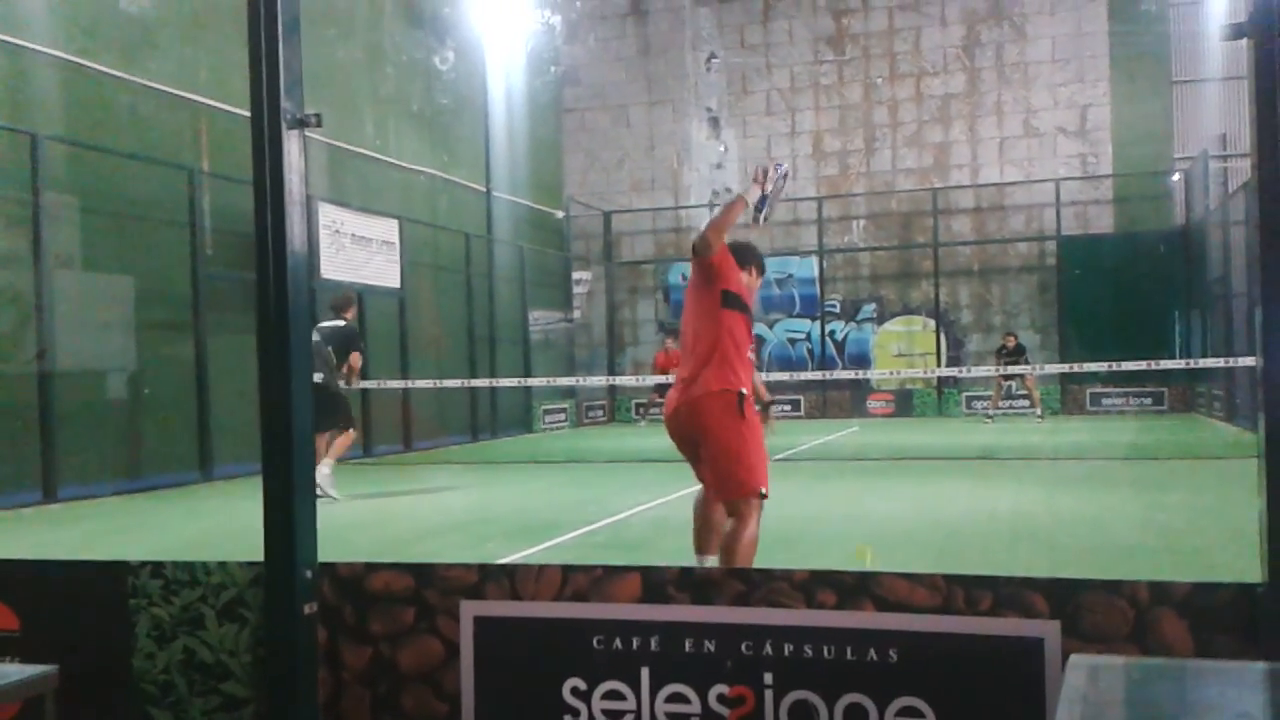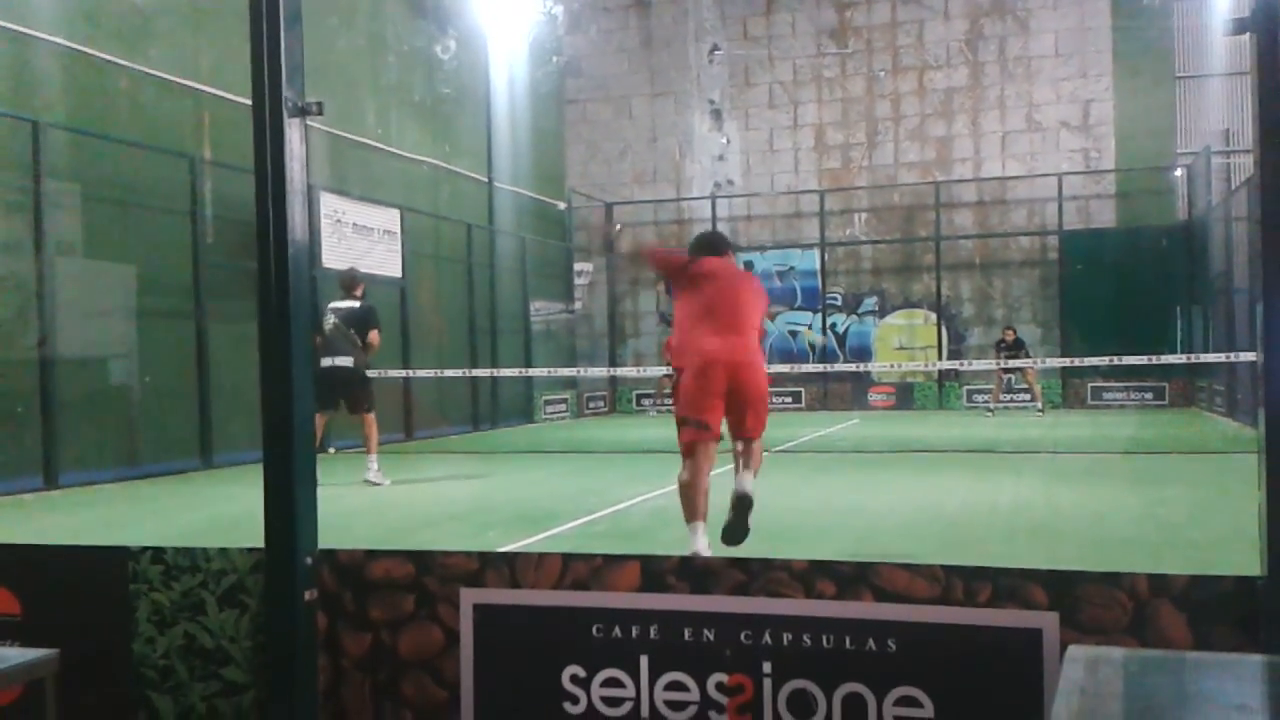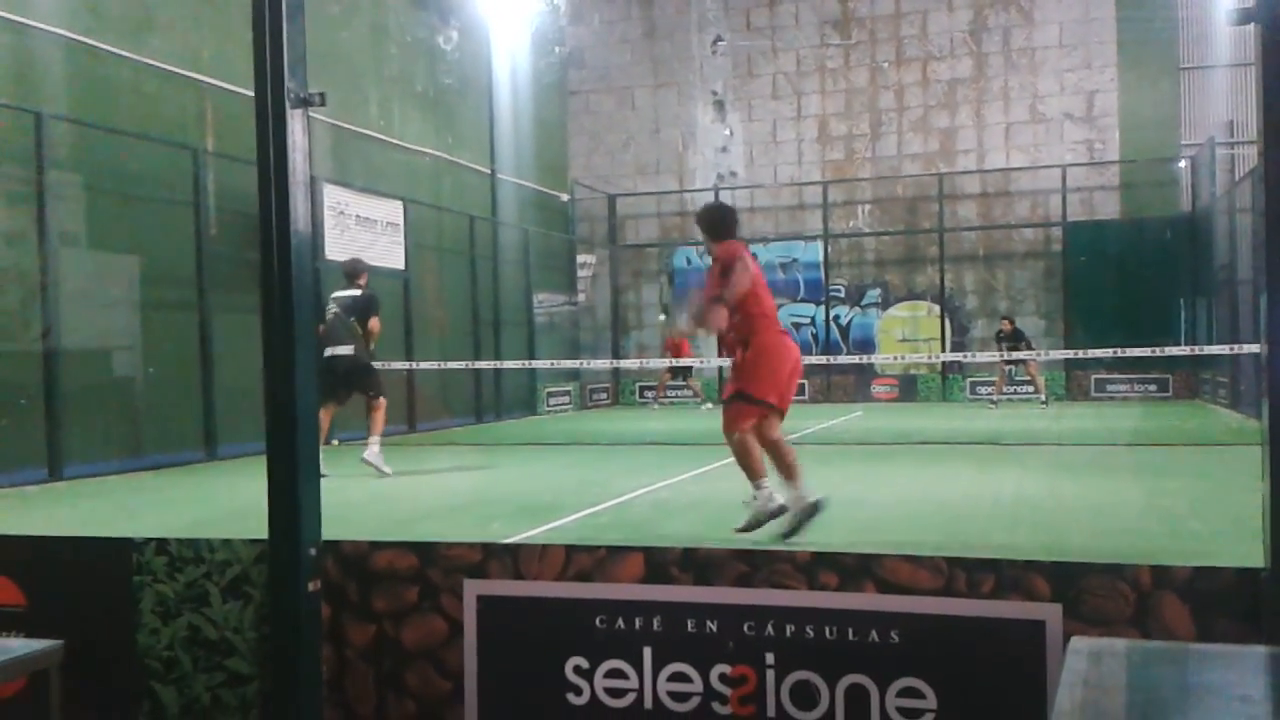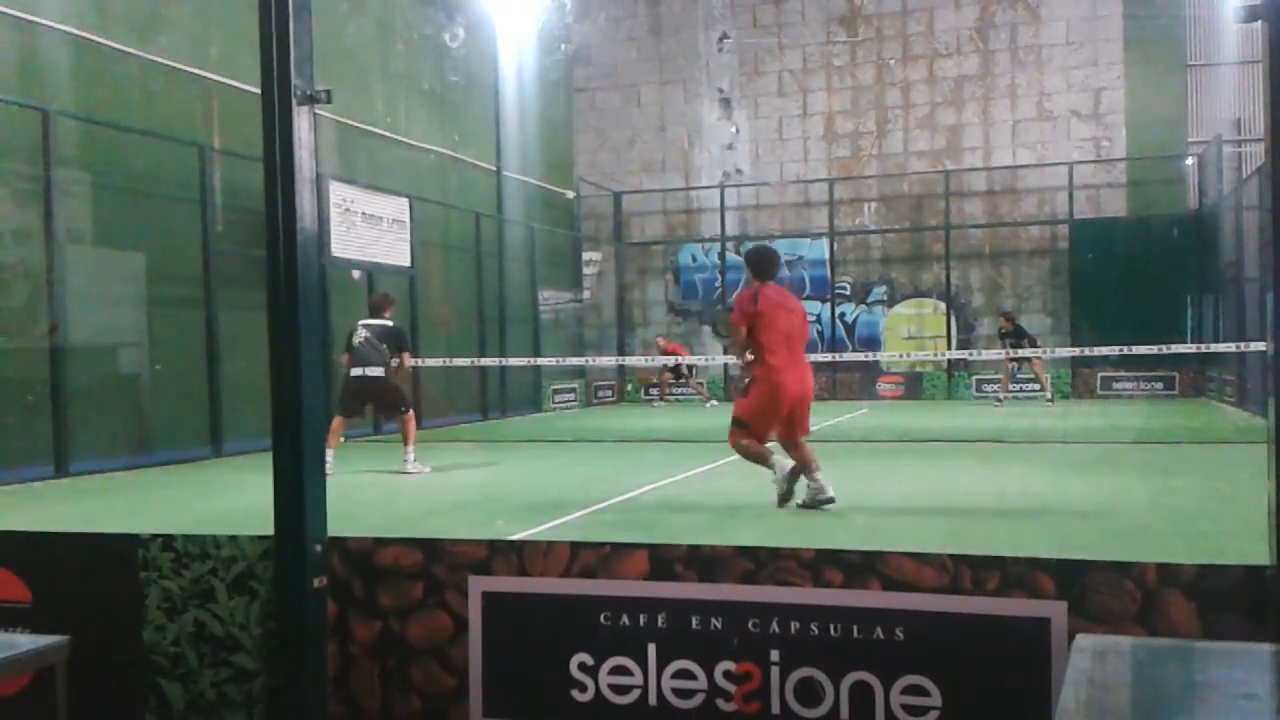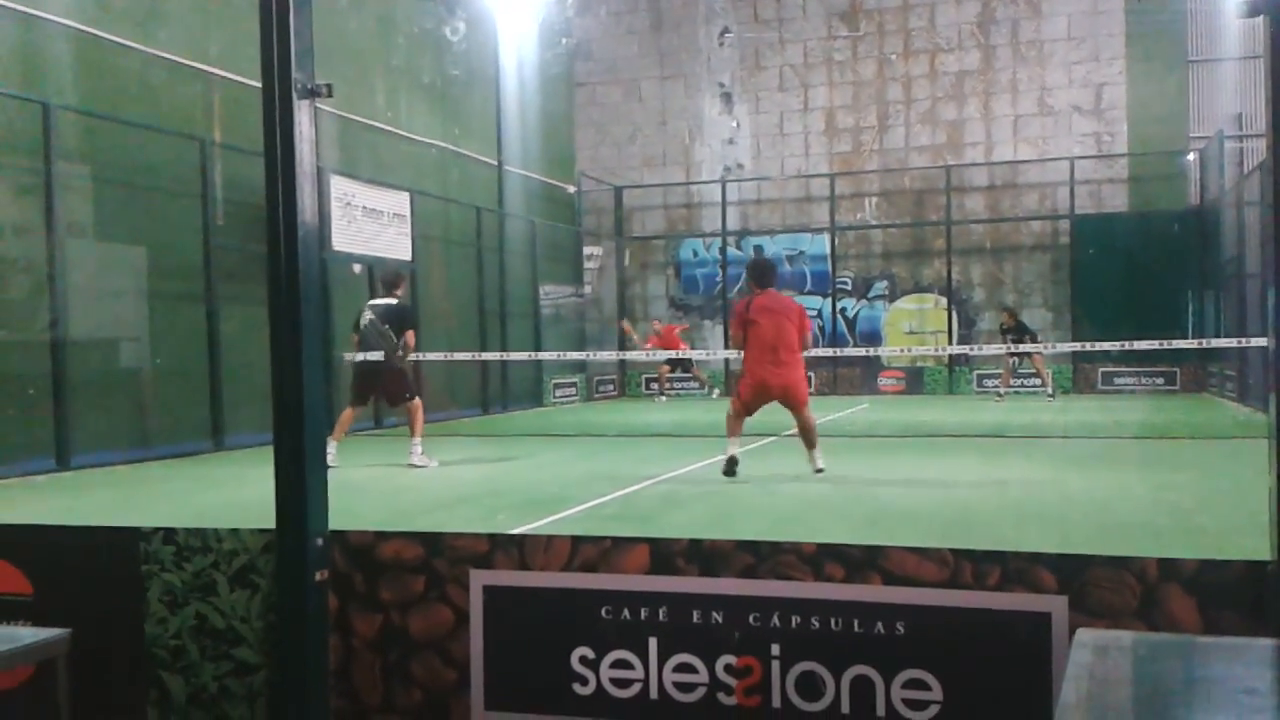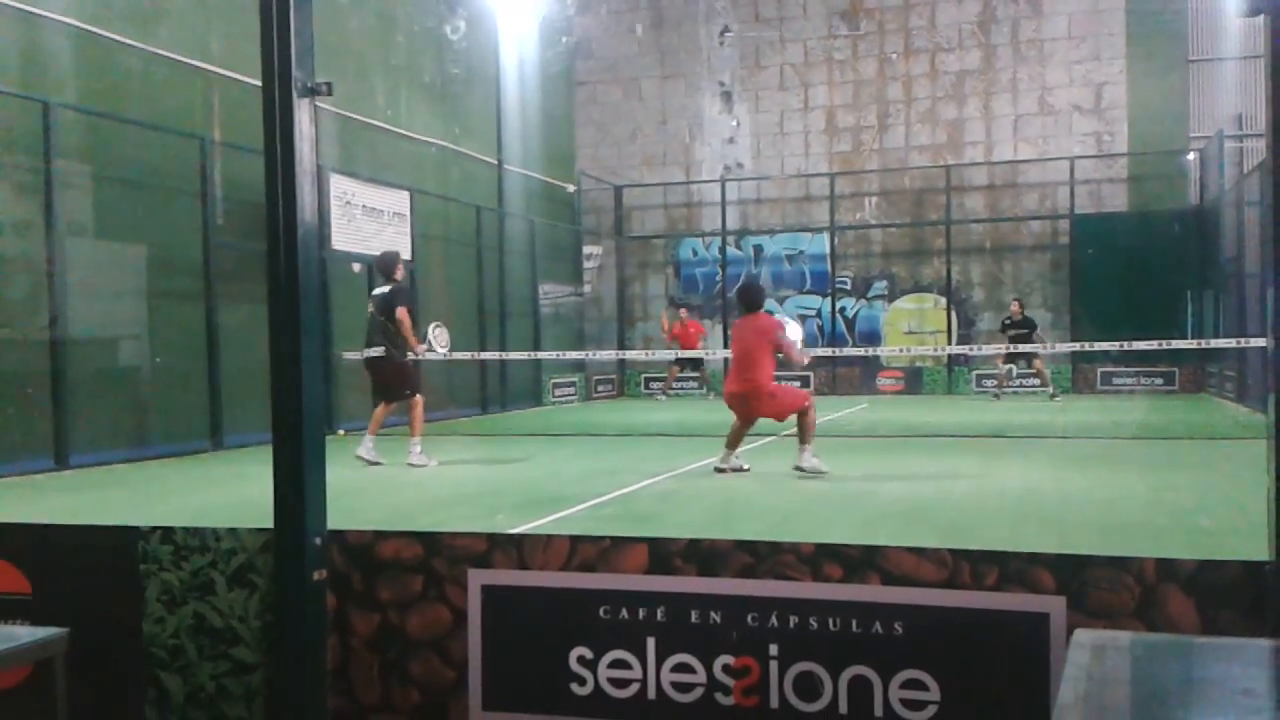
dt=0.4s
person 1, frame 1
left shoulder: (725, 302)
right shoulder: (715, 271)
left elbow: (741, 364)
right elbow: (709, 237)
left wrist: (764, 401)
right wrist: (750, 195)
left hip: (682, 406)
right hip: (718, 402)
left knee: (716, 487)
right knee: (745, 506)
person 1, frame 2
left shoulder: (690, 265)
right shoulder: (752, 286)
left elbow: (646, 255)
left hip: (702, 365)
right hip: (747, 367)
left knee: (698, 461)
right knee: (750, 441)
left ankle: (698, 547)
right ankle: (743, 488)
person 1, frame 3
left shoulder: (731, 252)
right shoulder: (719, 267)
left elbow: (745, 272)
right elbow: (709, 304)
left wrist: (722, 304)
right wrist: (704, 313)
left hip: (765, 351)
right hip: (768, 353)
left knee: (737, 428)
right knee: (766, 431)
left ankle: (767, 497)
right ankle: (801, 499)
person 1, frame 4
left shoulder: (747, 297)
right shoulder: (794, 301)
left elbow: (739, 338)
left wrist: (744, 354)
left hip: (771, 380)
right hip: (802, 378)
left knee: (740, 439)
right knee: (794, 439)
left ankle: (781, 468)
right ankle: (818, 487)
person 1, frame 5
left shoulder: (744, 306)
right shoulder: (795, 306)
left elbow: (737, 343)
right elbow: (807, 343)
left hip: (757, 377)
right hip: (792, 376)
left knee: (736, 411)
right knee: (802, 413)
left ankle: (732, 453)
right ankle: (815, 459)
person 1, frame 6
left shoulder: (737, 327)
right shoulder: (774, 325)
right elbow: (793, 358)
right wrist: (803, 357)
left hip: (732, 393)
right hip: (759, 390)
left knee: (746, 419)
right knee: (807, 404)
left ankle: (726, 459)
right ankle: (806, 457)
person 2, frame 1
left shoulder: (319, 328)
right shoulder: (350, 330)
left elbow: (319, 359)
right elbow: (354, 361)
right wrist: (350, 377)
left hip: (310, 384)
right hip: (326, 385)
left knee: (322, 432)
right knee: (348, 433)
left ankle: (317, 482)
right ankle: (323, 471)
person 2, frame 2
left shoulder: (328, 309)
right shoulder: (366, 309)
left elbow: (318, 341)
right elbow: (373, 340)
right wrist: (365, 354)
left hip: (326, 368)
right hip: (351, 368)
left knee: (320, 416)
right knee: (368, 417)
right ankle: (372, 468)
person 2, frame 3
left shoulder: (332, 298)
right shoulder: (368, 296)
left elbow: (321, 330)
right elbow: (374, 326)
right wrist: (370, 343)
left hip: (329, 357)
right hip: (354, 356)
left knee: (327, 407)
right knee: (378, 403)
right ankle: (373, 450)
person 2, frame 4
left shoulder: (357, 327)
right shoulder: (396, 331)
left elbow: (346, 360)
right elbow: (405, 364)
right wrist: (393, 376)
left hip: (355, 377)
right hip: (380, 377)
left knee: (340, 417)
right knee: (408, 416)
left ankle: (326, 461)
right ankle: (409, 461)
person 2, frame 5
left shoulder: (368, 307)
right shoulder: (403, 307)
left elbow: (356, 338)
right elbow: (410, 341)
right wrist: (402, 356)
left hip: (362, 362)
right hip: (385, 361)
left knee: (353, 407)
right knee: (414, 404)
left ankle: (330, 452)
right ankle: (416, 453)
person 2, frame 6
left shoulder: (376, 293)
right shoulder: (399, 290)
right elbow: (401, 316)
left wrist: (406, 343)
right wrist: (414, 344)
left hip: (373, 354)
right hip: (390, 355)
left knee: (386, 402)
right knee: (416, 400)
left ankle: (367, 447)
right ankle: (415, 452)
